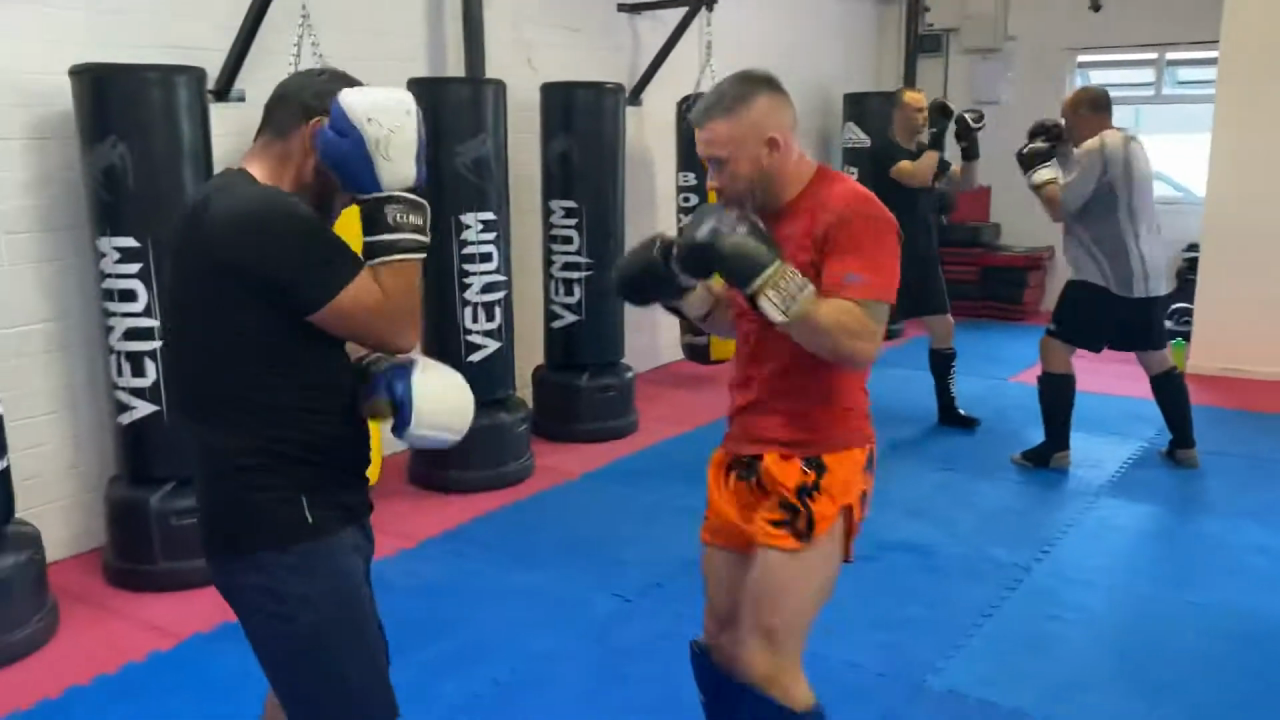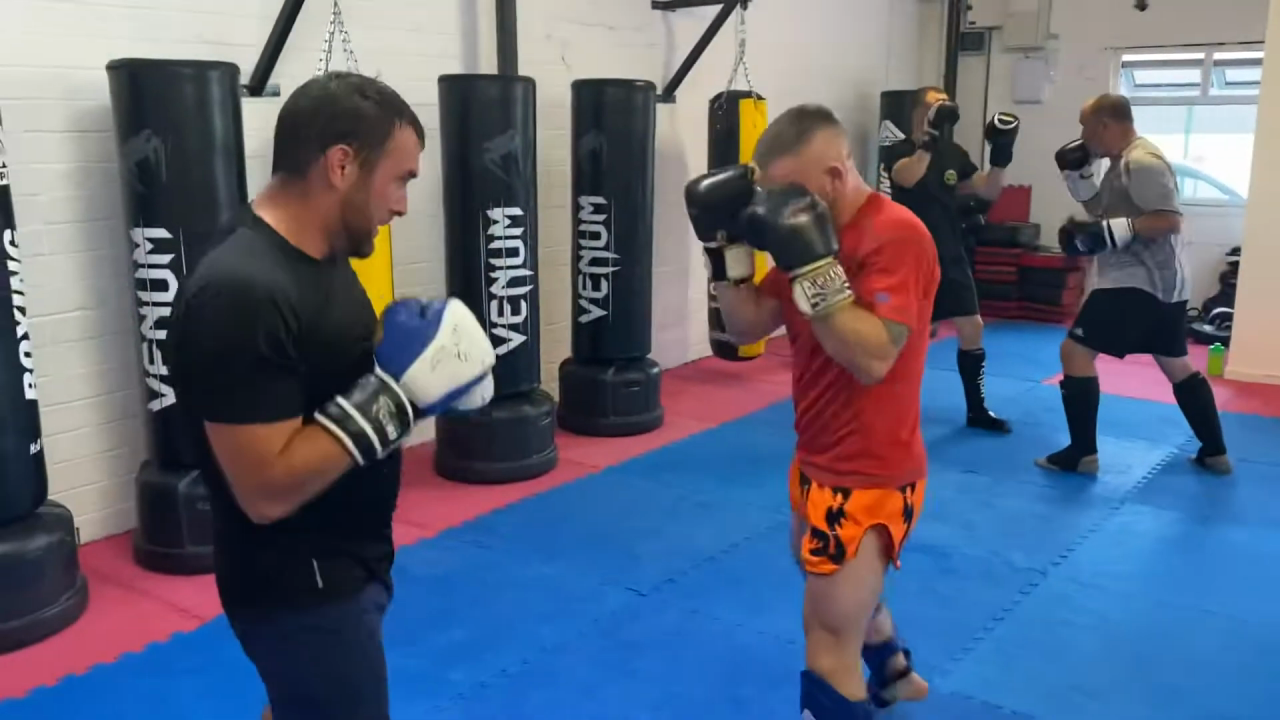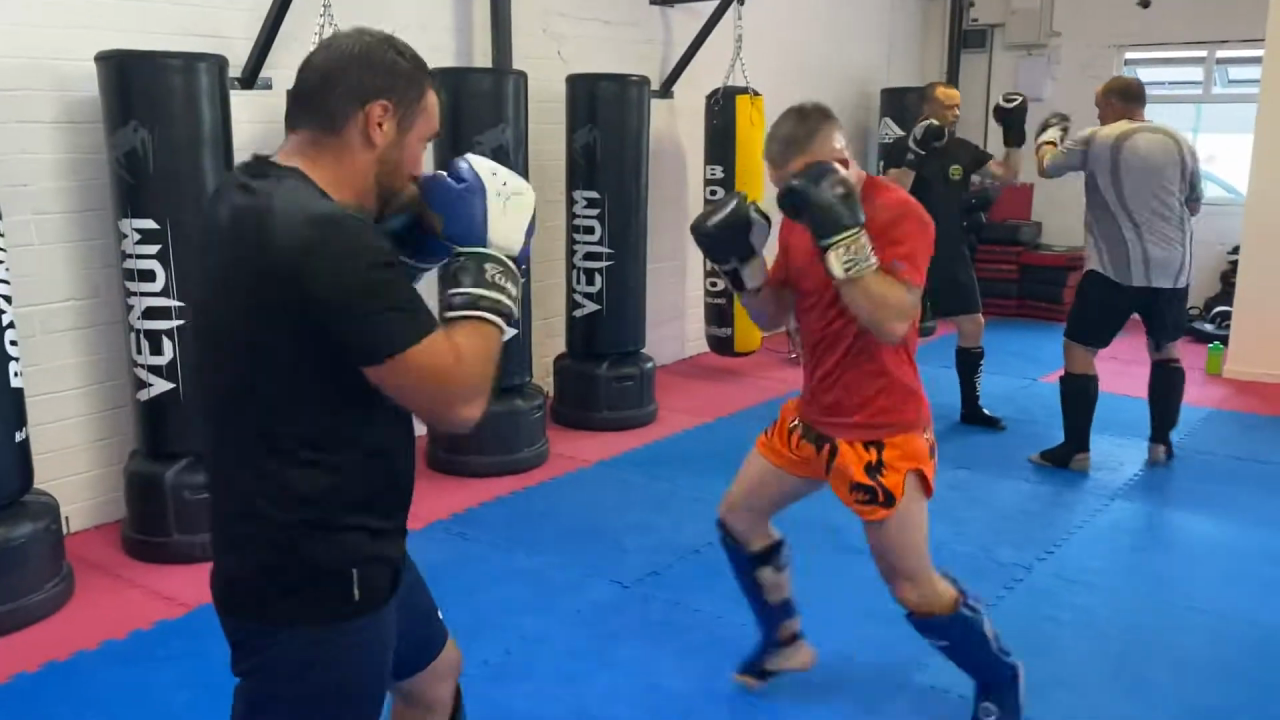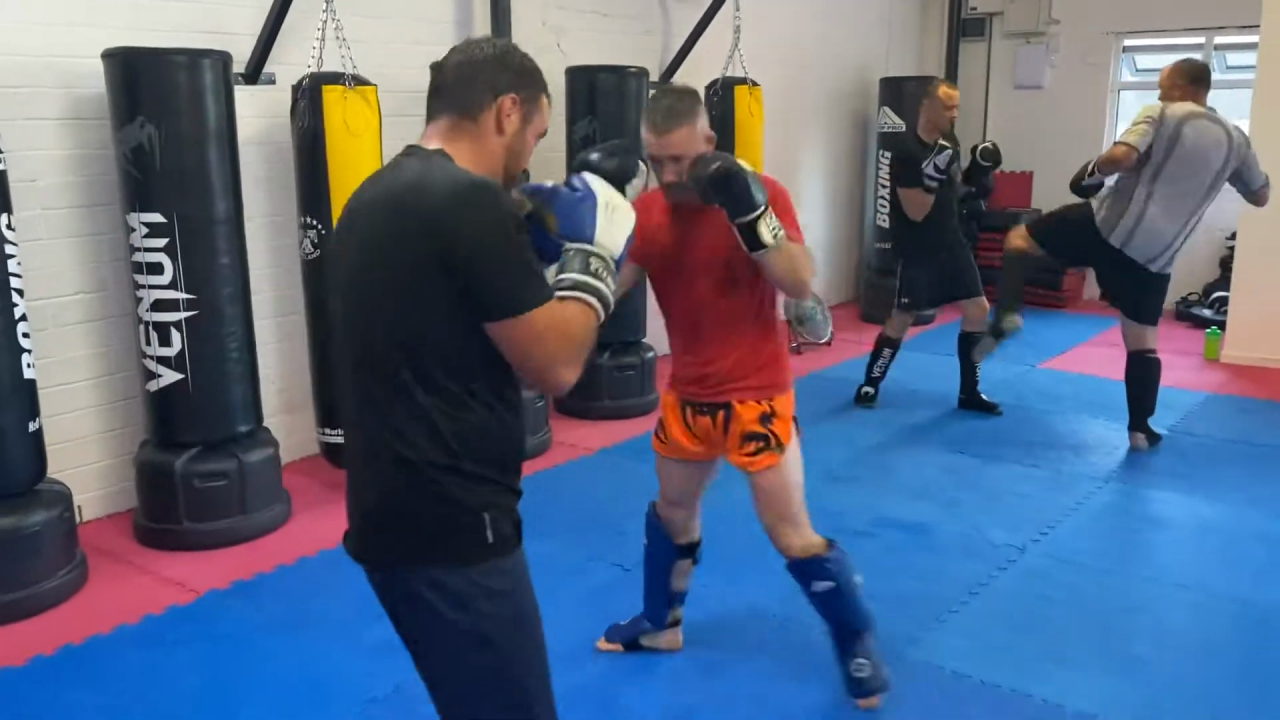
dt=0.4s
person 1, frame 1
left shoulder: (257, 213)
right shoulder: (261, 221)
left elbow: (315, 355)
right elbow: (393, 326)
left wrist: (375, 379)
right wrist: (393, 191)
left hip: (302, 513)
right hip: (284, 527)
person 1, frame 2
left shoulder: (315, 254)
right shoulder: (242, 295)
right elbow: (268, 489)
left wrist: (404, 366)
right wrist: (394, 389)
left hip: (342, 556)
right hip: (300, 580)
person 1, frame 3
left shoulder: (252, 198)
right shoulder: (324, 234)
right elbow: (456, 398)
left wrist: (405, 241)
right wrist: (486, 258)
left hip: (342, 548)
right hip: (314, 574)
person 1, frame 4
left shoulder: (387, 194)
right shoulder: (467, 203)
right elbow: (555, 364)
left wrist: (532, 237)
right wrist: (591, 249)
left hip: (404, 509)
right hip: (445, 524)
person 2, frame 1
left shoulder: (851, 213)
right shoulder: (754, 211)
left elbow: (860, 342)
left wrist: (763, 271)
right wrist: (687, 294)
left hip: (818, 460)
right hip: (747, 453)
left knee: (766, 663)
right knee: (721, 638)
person 2, frame 2
left shoulder: (896, 236)
right shoulder: (808, 234)
left elbow: (869, 358)
right elbow: (745, 327)
left wrist: (809, 265)
right wrist: (725, 241)
left hip: (869, 476)
right hip: (824, 462)
left knee: (827, 656)
right knee: (844, 588)
person 2, frame 3
left shoulder: (900, 216)
right shoulder: (803, 222)
left elbow: (892, 323)
right elbow: (772, 317)
left wrist: (843, 238)
right wrist: (742, 260)
left hip: (882, 427)
right hip: (816, 414)
left knee: (912, 586)
right knee: (739, 516)
right ankle: (784, 640)
person 2, frame 4
left shoulder: (754, 189)
right shoulder: (648, 205)
left elbow: (799, 284)
right elbow: (613, 291)
left wrist: (749, 214)
left hip: (756, 394)
right hip: (687, 391)
left knee: (792, 537)
right knee: (672, 510)
left ankle: (856, 642)
right ankle: (660, 621)
person 3, frame 1
left shoulder: (1098, 149)
right shoulder: (1125, 145)
left elbow: (1058, 208)
left wrist: (1039, 166)
right wrist: (1049, 151)
left hip: (1103, 278)
right hip: (1145, 279)
left knee: (1054, 350)
right knee: (1155, 359)
left ankle: (1055, 449)
right ankle: (1184, 445)
person 3, frame 2
left shoulder: (1140, 162)
right shoulder: (1123, 161)
left elbow: (1168, 220)
right elbow: (1106, 211)
left wrist: (1106, 231)
right wrist: (1076, 175)
left hip: (1137, 283)
right hip: (1166, 282)
left knee: (1075, 352)
right knee: (1177, 365)
left ankle: (1083, 452)
right ankle: (1216, 451)
person 3, frame 3
left shoulder: (1094, 141)
right shoulder: (1180, 145)
left elbow: (1047, 167)
right elbow: (1193, 205)
left wrist: (1050, 133)
left hip: (1113, 270)
right hip: (1171, 271)
left knee: (1079, 353)
right knee: (1165, 354)
left ankle: (1076, 449)
right ankle: (1160, 442)
person 3, frame 4
left shoulder: (1163, 113)
right shoulder: (1236, 139)
left elbow: (1121, 156)
right elbow: (1260, 196)
left wrist: (1092, 170)
left hip: (1111, 225)
right hip: (1154, 252)
left knee: (1022, 236)
right knee: (1142, 339)
left ankle: (1004, 316)
right ankle: (1140, 428)
person 4, frame 1
left shoulder: (927, 150)
right shoulder: (884, 152)
left elbow: (965, 184)
right elbow: (919, 178)
left wrist: (970, 148)
right wrist: (938, 135)
left hip: (923, 258)
left knee: (943, 328)
left ankle: (948, 408)
person 4, frame 2
left shoulder: (955, 153)
right shoulder: (901, 151)
left elbow: (988, 192)
right elbow: (907, 179)
left wrist: (1001, 154)
right wrist: (930, 136)
left hip: (950, 257)
left knee: (972, 328)
left ankle: (977, 410)
person 4, frame 3
left shoulder: (964, 149)
right shoulder: (903, 148)
left elbow: (1008, 175)
left wrist: (1014, 133)
right wrist: (916, 151)
left hip: (953, 255)
left knee: (972, 326)
left ankle: (971, 407)
person 4, frame 4
left shoulder: (949, 142)
right shoulder: (906, 152)
right elbow: (915, 212)
left wrist: (975, 175)
right wrist: (933, 176)
left hip: (950, 243)
right hip: (915, 249)
left knee: (978, 310)
right knee: (902, 318)
left ankle: (969, 392)
right ankle: (870, 383)
